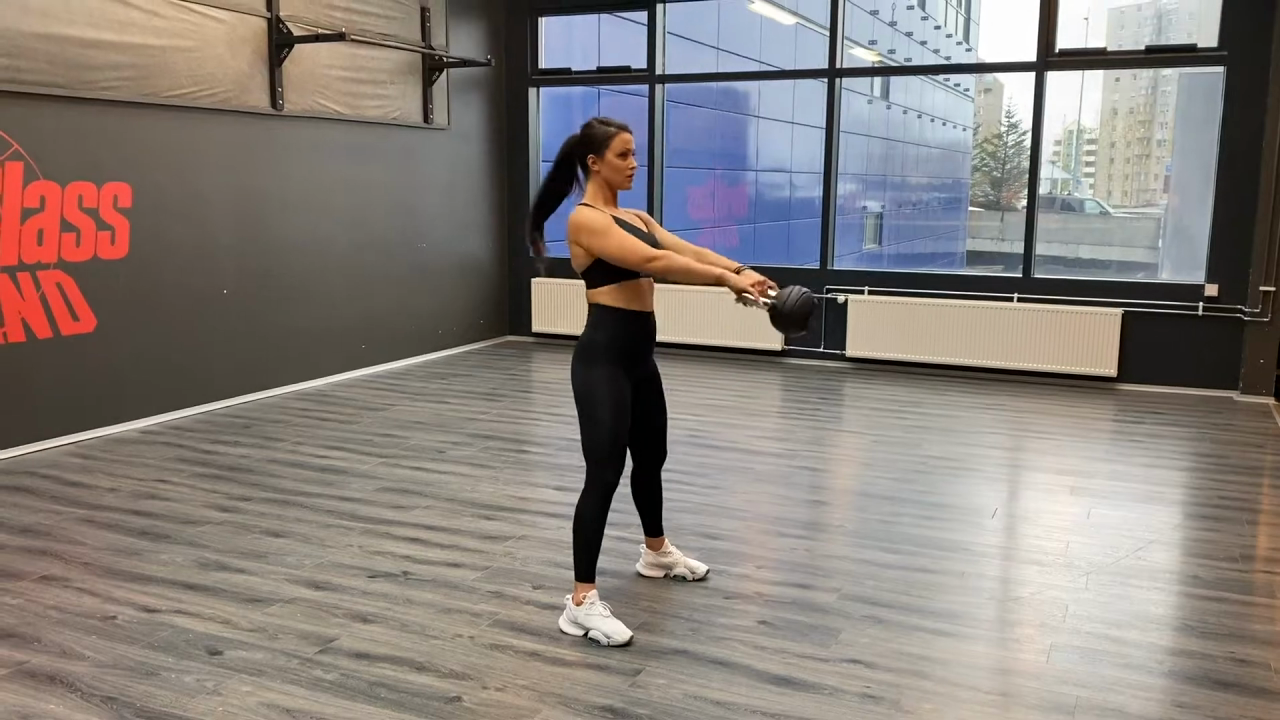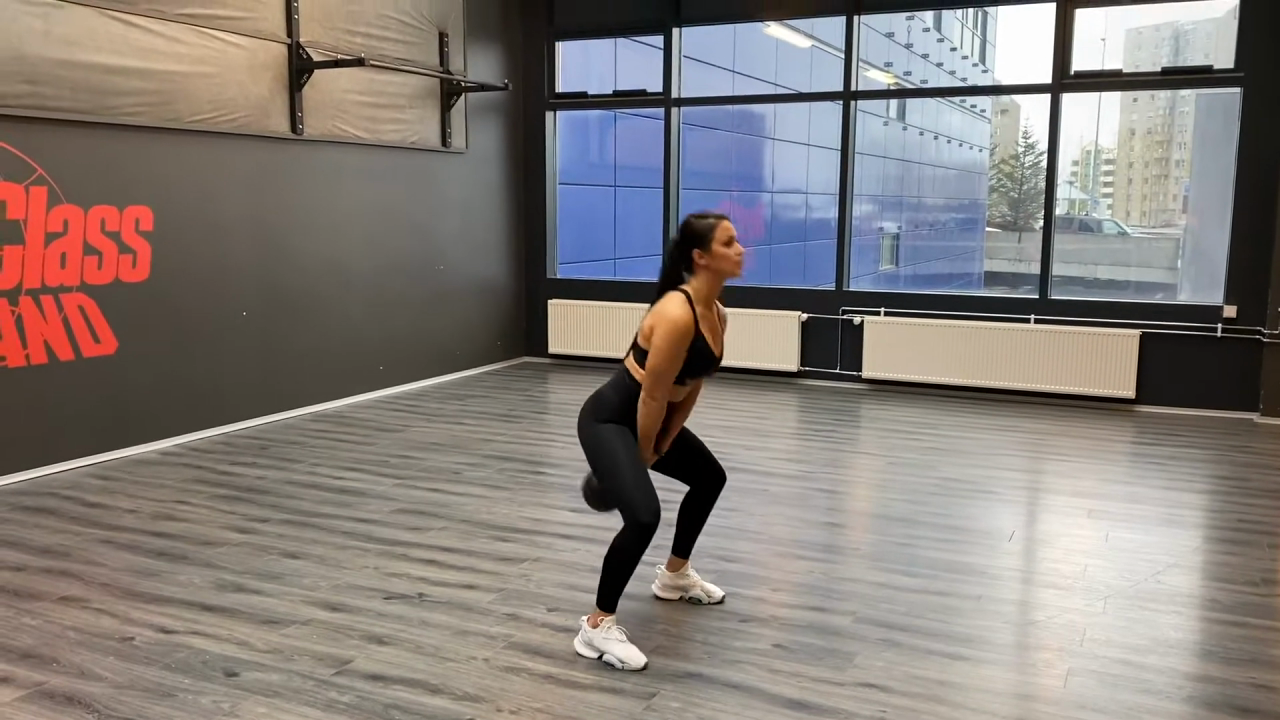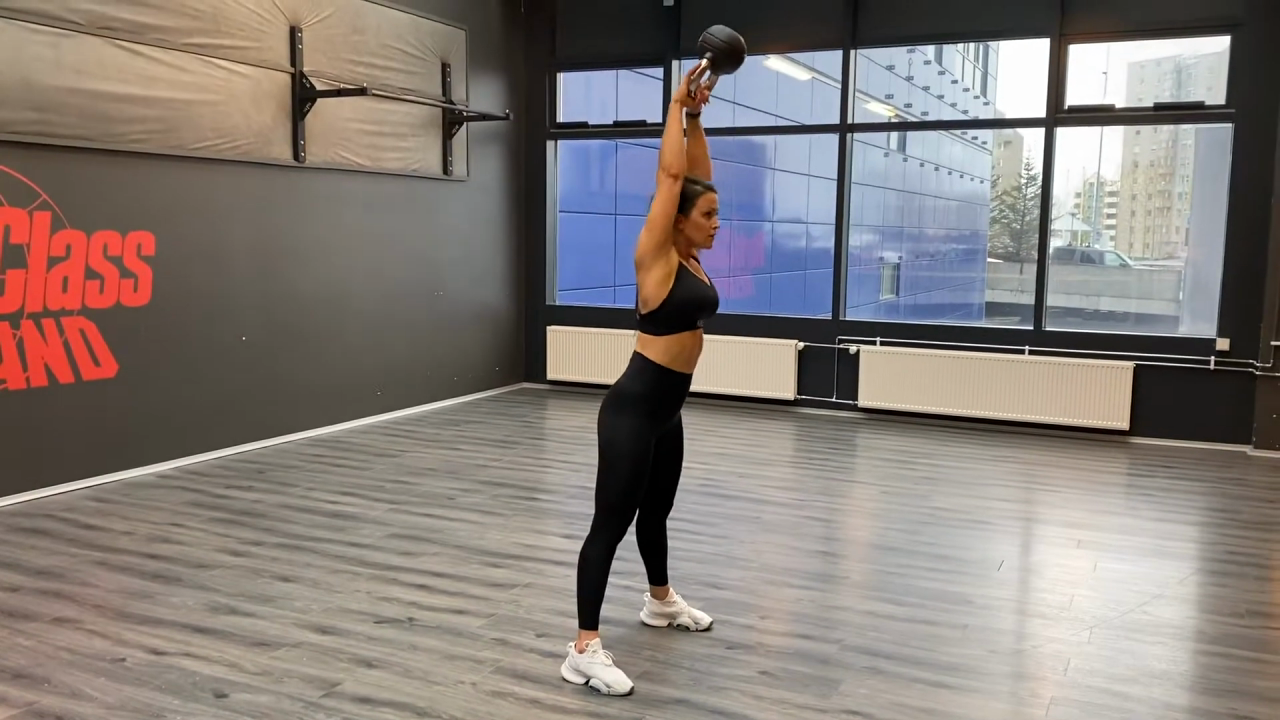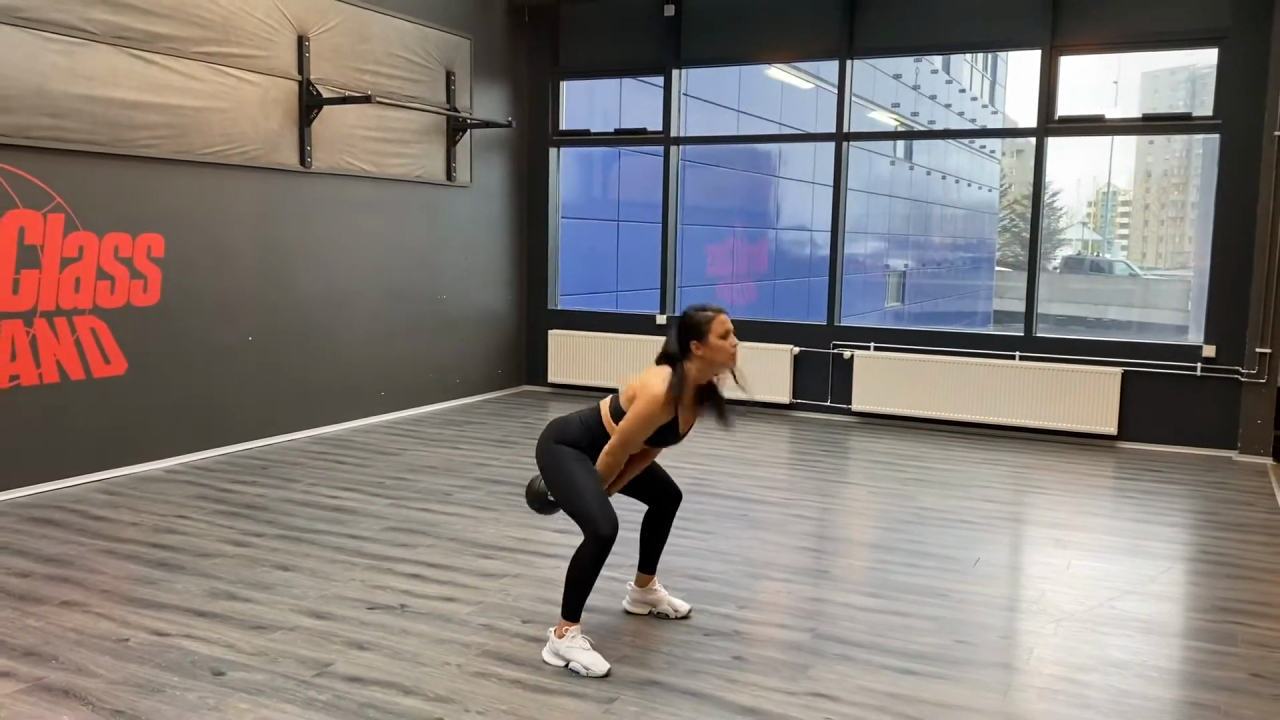
dt=1s
person 1, frame 1
left shoulder: (634, 216)
right shoulder: (585, 218)
left elbow: (686, 250)
right elbow: (653, 262)
left wrist: (738, 271)
right wrist: (732, 282)
left hip: (639, 356)
right hip: (602, 358)
left knee: (651, 457)
right knee: (604, 474)
left ankle: (656, 552)
right ankle: (581, 603)
person 1, frame 2
left shoulder: (716, 314)
right shoulder: (677, 314)
left elbow: (688, 392)
right elbow: (652, 397)
left wrist: (659, 450)
right wrist: (641, 454)
left hip: (646, 415)
right hip: (608, 419)
left knee: (709, 477)
right knee: (642, 514)
left ankle: (675, 574)
right ankle: (597, 626)
person 1, frame 3
left shoulder: (690, 258)
right shoulder: (656, 258)
left elbow: (697, 176)
right elbow: (670, 177)
left wrist: (696, 116)
right wrist: (675, 106)
left hip: (666, 409)
right hip: (633, 408)
left knee: (656, 512)
right knee: (612, 522)
left ankle: (661, 601)
right ankle: (584, 649)
person 1, frame 4
left shoulder: (701, 388)
right shoulder: (662, 390)
left elbow: (646, 449)
right elbow: (618, 450)
left wrist: (605, 490)
right wrist: (592, 496)
left hip: (603, 449)
right hip: (565, 446)
left knee: (668, 497)
right knee: (602, 528)
left ankle: (643, 590)
right ankle: (564, 636)
